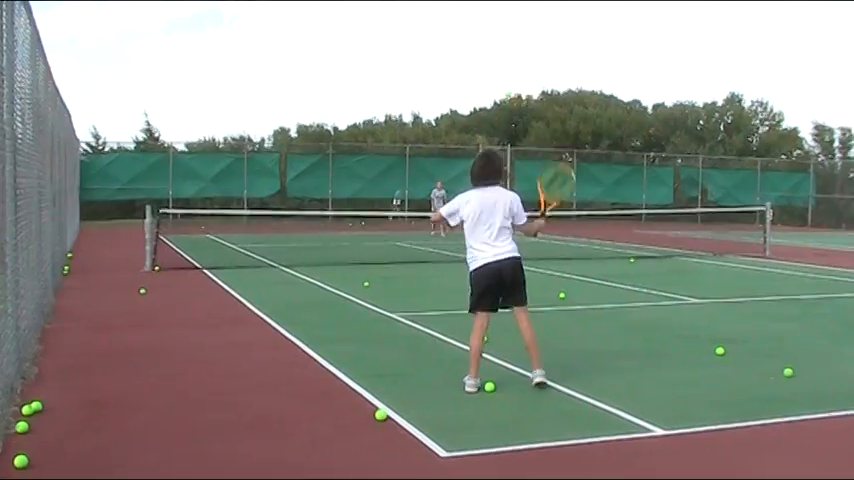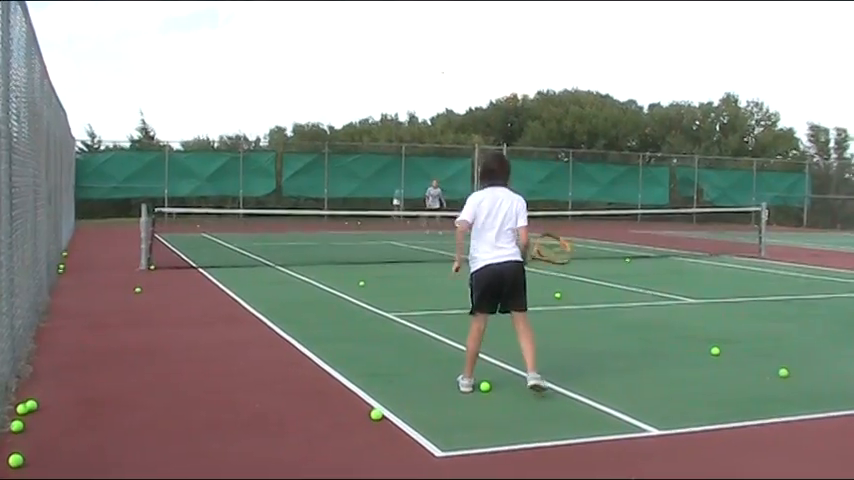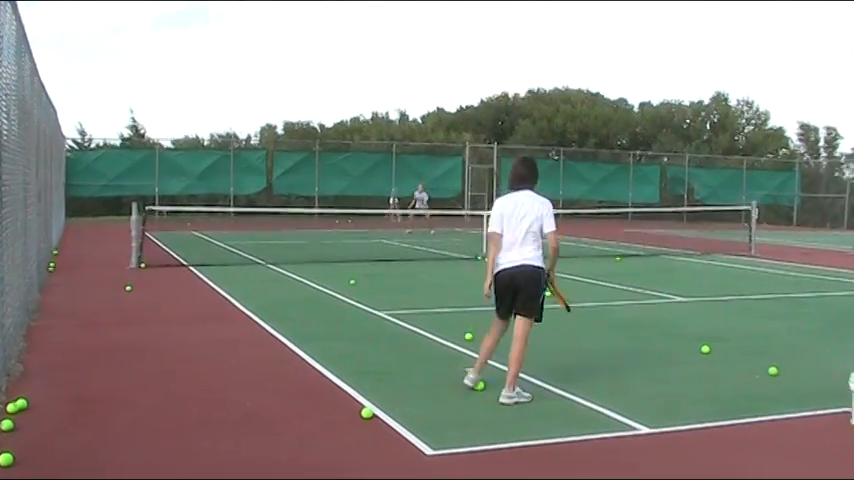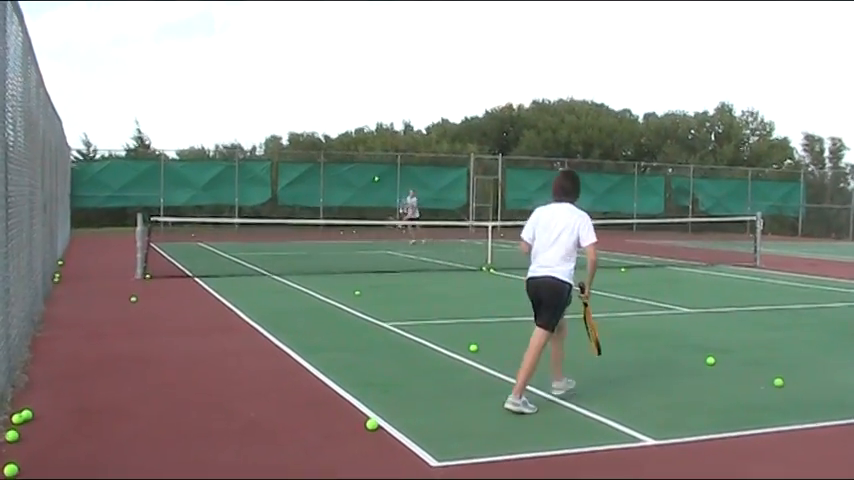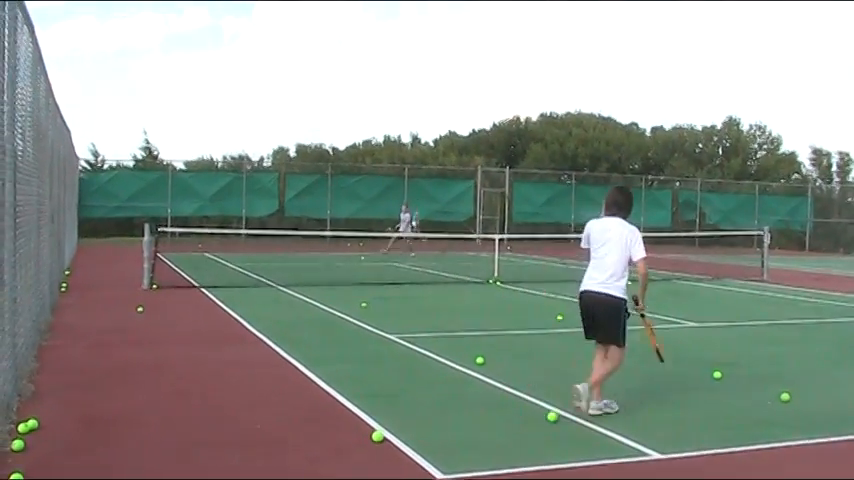
dt=0.3s
person 1, frame 1
left shoulder: (466, 199)
right shoulder: (510, 198)
left elbow: (435, 218)
right elbow: (527, 230)
left wrist: (455, 220)
right wrist: (540, 224)
left hip: (482, 266)
right hip: (511, 262)
left knee: (480, 324)
right knee: (522, 316)
left ankle: (472, 379)
right ankle: (538, 371)
person 1, frame 2
left shoulder: (477, 198)
right shoulder: (517, 200)
left elbow: (462, 227)
right elbow: (523, 239)
left wrist: (458, 259)
right wrist: (521, 260)
left hip: (484, 267)
right hip: (512, 266)
left knee: (477, 326)
right knee: (522, 324)
left ankle: (466, 378)
right ankle: (532, 374)
person 1, frame 3
left shoulder: (501, 203)
right shoulder: (543, 204)
left elbow: (494, 241)
right elbow: (553, 244)
left wrist: (488, 276)
right wrist: (550, 271)
left hip: (504, 270)
right hip: (532, 270)
left knee: (499, 325)
right knee: (521, 332)
left ankle: (474, 373)
right ankle: (509, 390)
person 1, frame 4
left shoulder: (540, 212)
right shoulder: (581, 217)
left elbow: (525, 248)
right elbow: (592, 256)
right wrist: (589, 285)
left hip: (534, 279)
right hip: (558, 282)
left knee: (558, 328)
right knee: (539, 340)
left ankle: (558, 381)
right ankle: (516, 396)
person 1, frame 5
left shoulder: (593, 225)
right shoulder: (631, 232)
right elbow: (642, 270)
right wrist: (641, 298)
left hip: (587, 293)
right hip: (611, 297)
left knee: (601, 349)
right knee: (615, 357)
left ankle: (597, 400)
right ankle: (586, 387)
